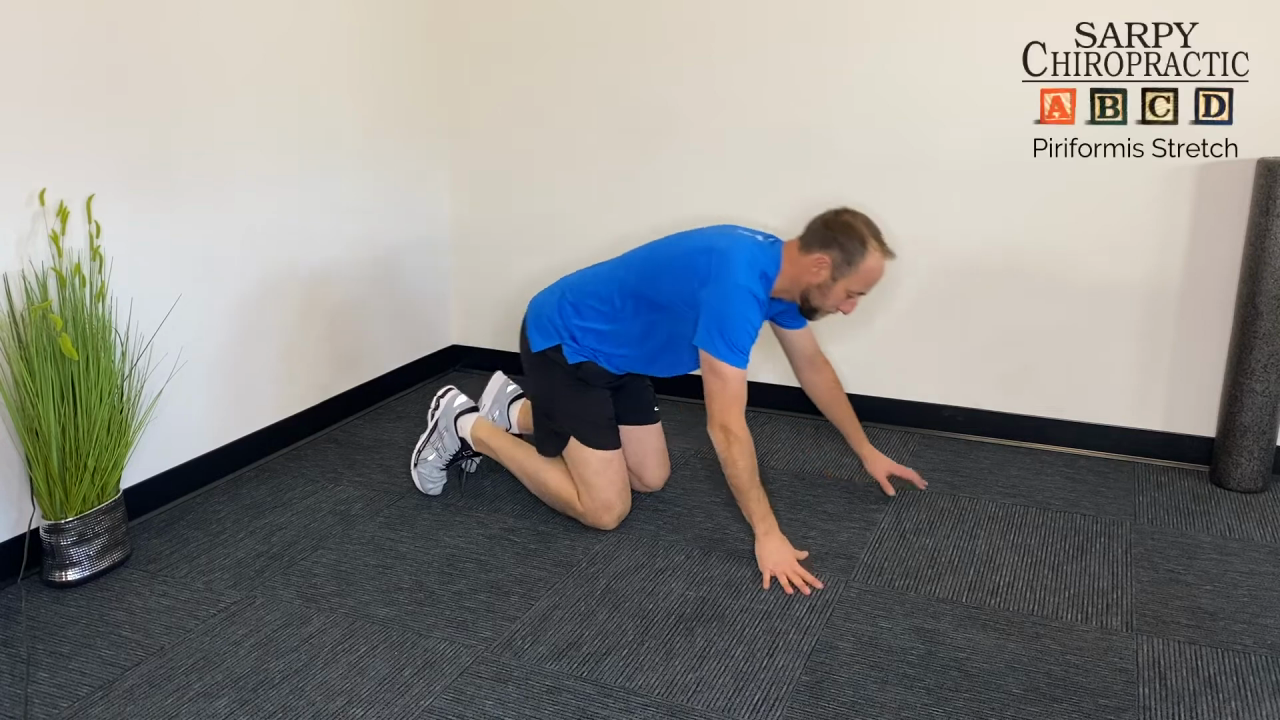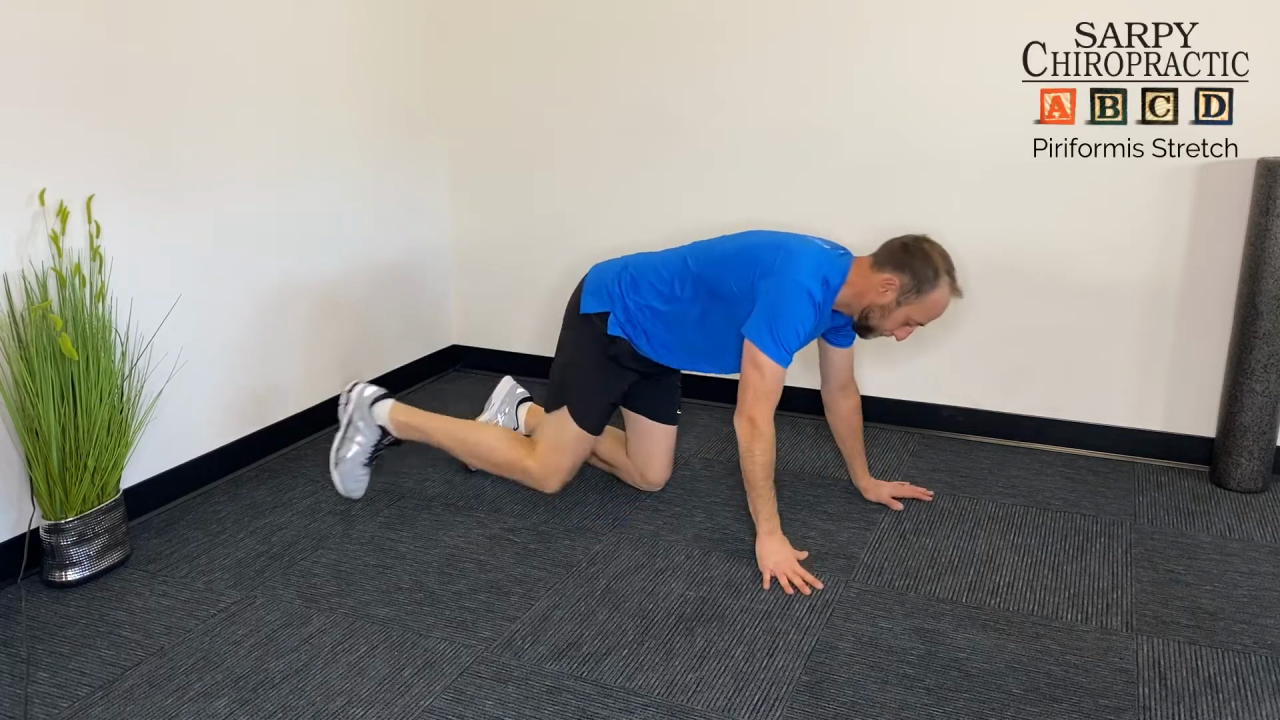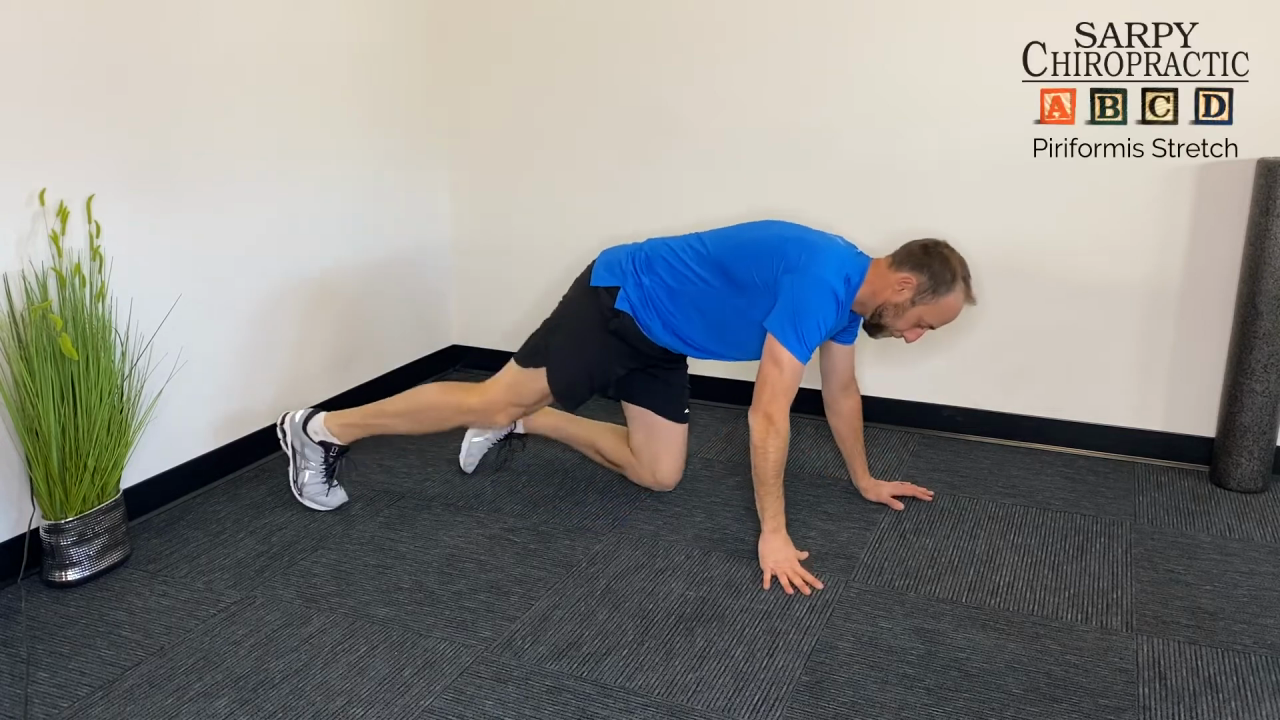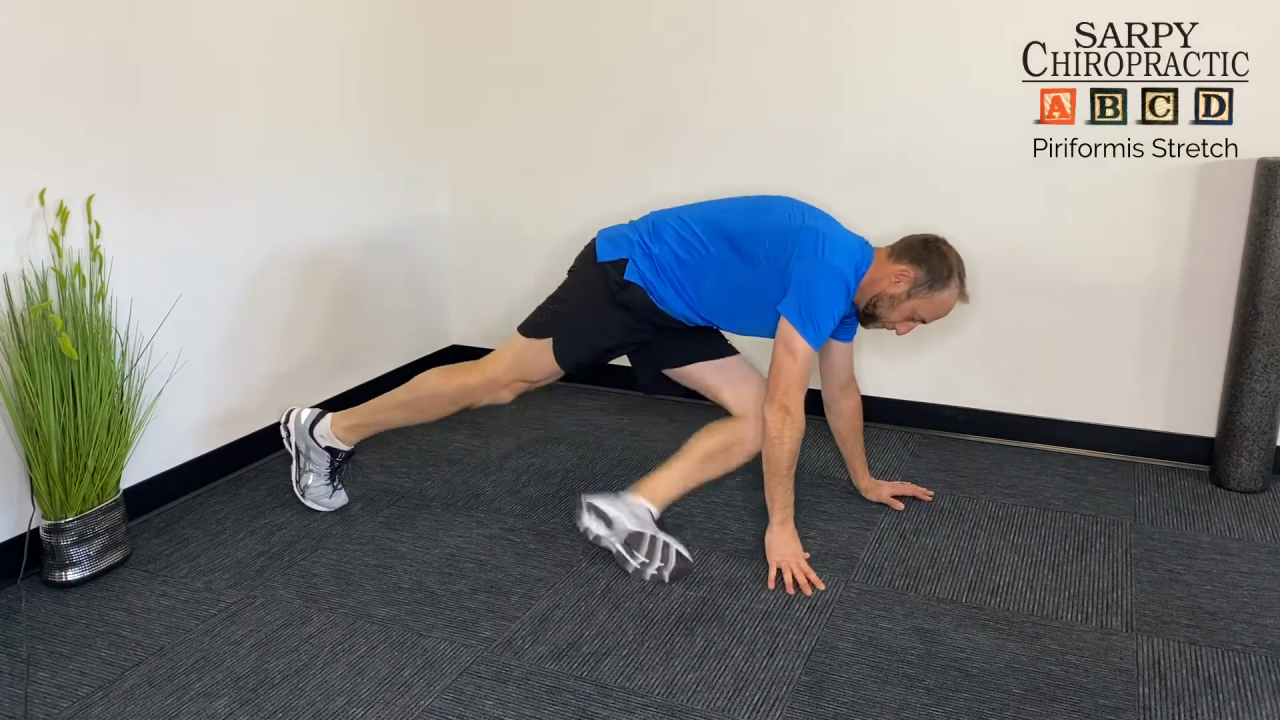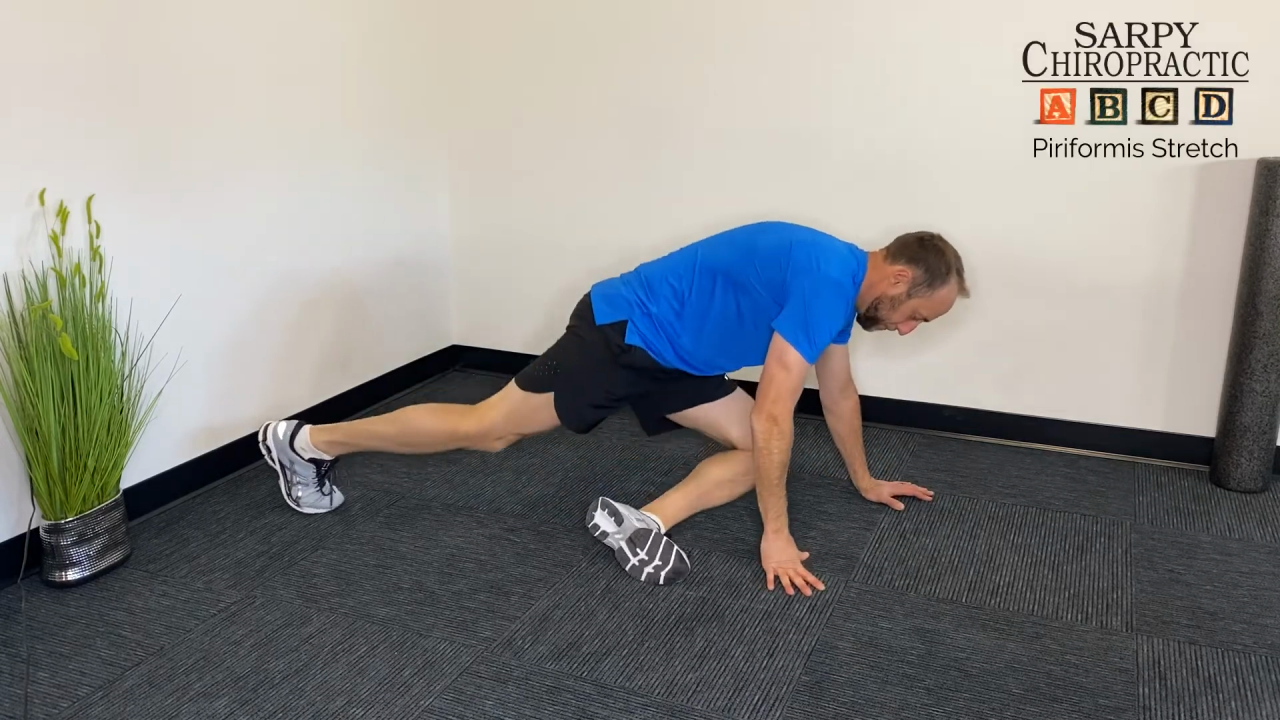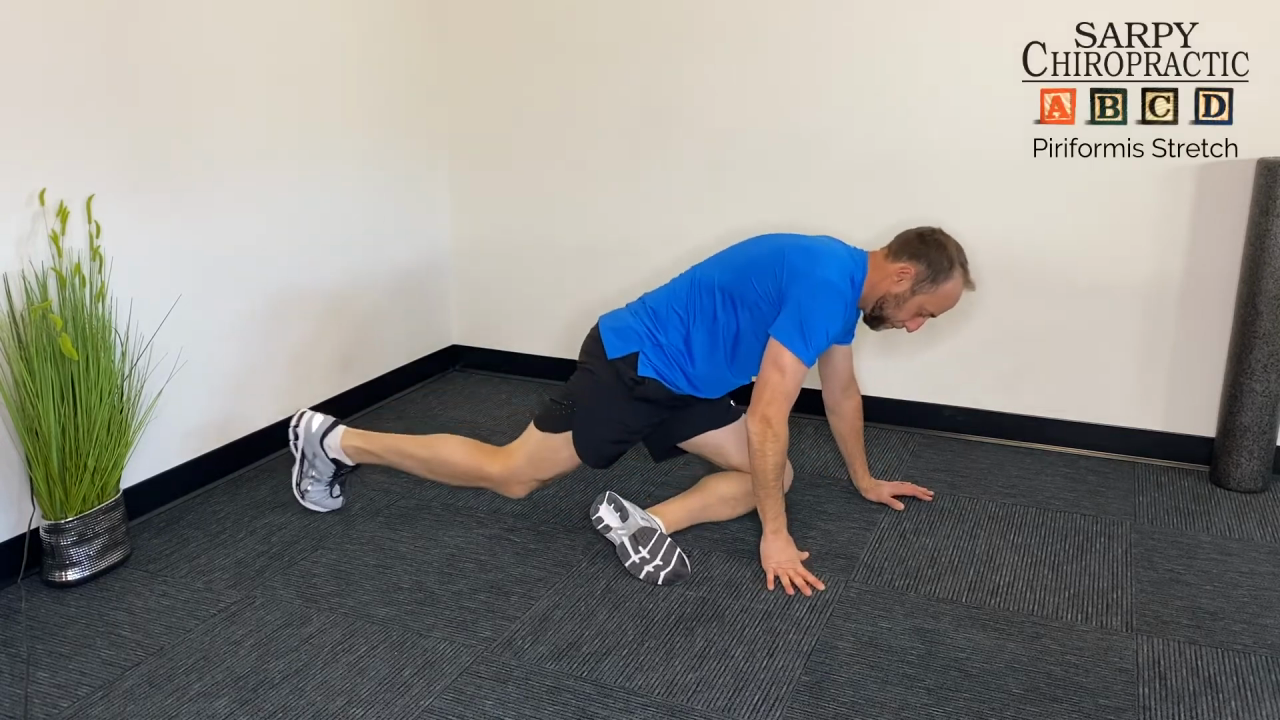
dt=0.4s
person 1, frame 1
left shoulder: (779, 267)
right shoulder: (737, 282)
left elbow: (813, 367)
right elbow: (727, 427)
left wrist: (868, 453)
right wrist: (767, 535)
left hip: (612, 348)
right hip: (563, 343)
left knee: (651, 478)
right knee: (606, 509)
left ankle: (517, 409)
right ankle: (470, 428)
person 1, frame 2
left shoulder: (843, 287)
right shoulder: (800, 285)
left elbow: (841, 392)
right elbow: (753, 421)
left wrist: (866, 481)
right wrist: (769, 536)
left hip: (649, 336)
right hip: (612, 317)
left knee: (648, 476)
right knee: (547, 473)
left ankle: (524, 412)
right ankle: (387, 415)
person 1, frame 3
left shoulder: (850, 287)
right shoulder: (821, 283)
left elbow: (841, 391)
right elbow: (768, 417)
left wrist: (864, 480)
right wrist: (773, 535)
left hip: (655, 330)
right hip: (619, 300)
left knee: (658, 473)
right knee: (494, 403)
left ankle: (524, 412)
right ankle: (322, 430)
person 1, frame 4
left shoulder: (851, 279)
right shoulder: (832, 269)
left elbow: (840, 388)
right elbow: (787, 408)
left wrist: (864, 480)
right wrist: (781, 531)
left hip: (666, 306)
right hip: (627, 275)
left knee: (753, 419)
right knee: (498, 381)
left ankle: (630, 510)
right ankle: (327, 433)
person 1, frame 5
left shoulder: (841, 282)
right shoulder: (828, 282)
left elbow: (839, 392)
right elbow: (773, 417)
left wrist: (865, 481)
right wrist: (776, 536)
left hip: (666, 352)
right hip: (623, 332)
left knee: (759, 453)
right knee: (487, 430)
left ankle: (643, 523)
right ankle: (306, 443)
person 1, frame 6
left shoulder: (846, 284)
right shoulder: (826, 284)
left elbow: (842, 393)
right elbow: (769, 418)
left wrist: (865, 481)
right wrist: (776, 535)
left hip: (677, 378)
right hip: (633, 362)
left knee: (774, 475)
right knee: (510, 475)
left ankle: (647, 523)
right ankle: (334, 441)
